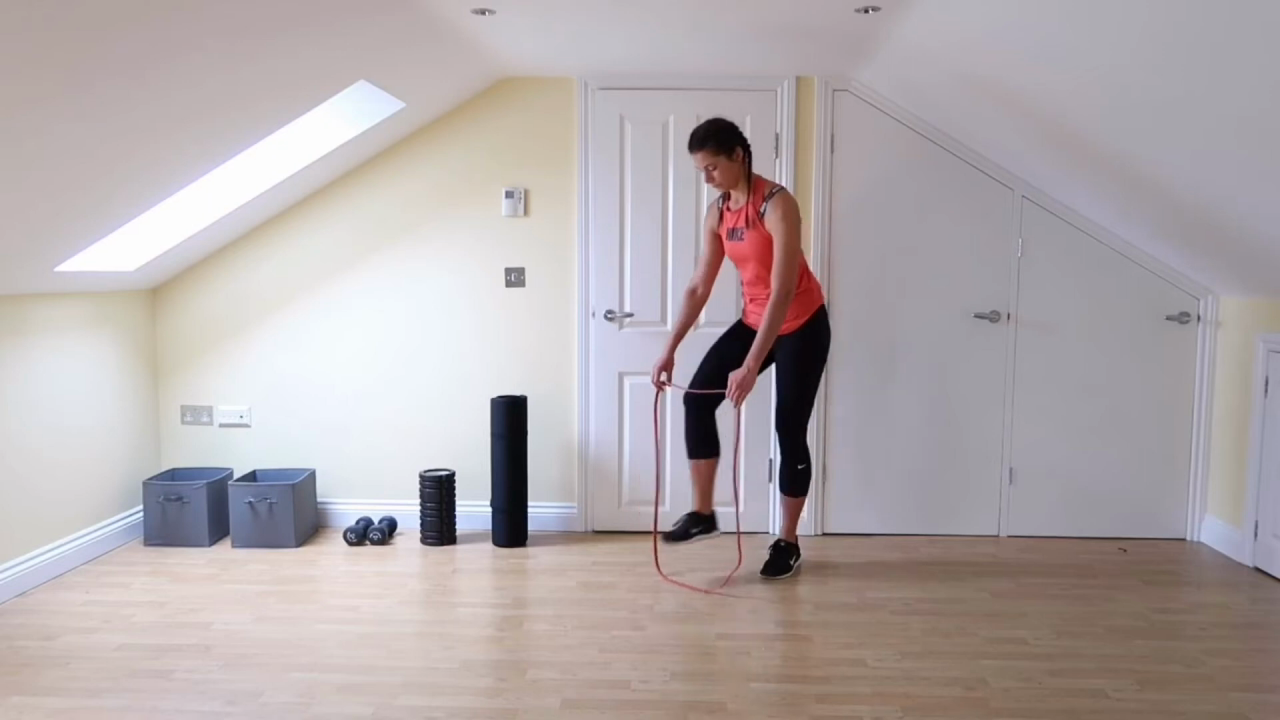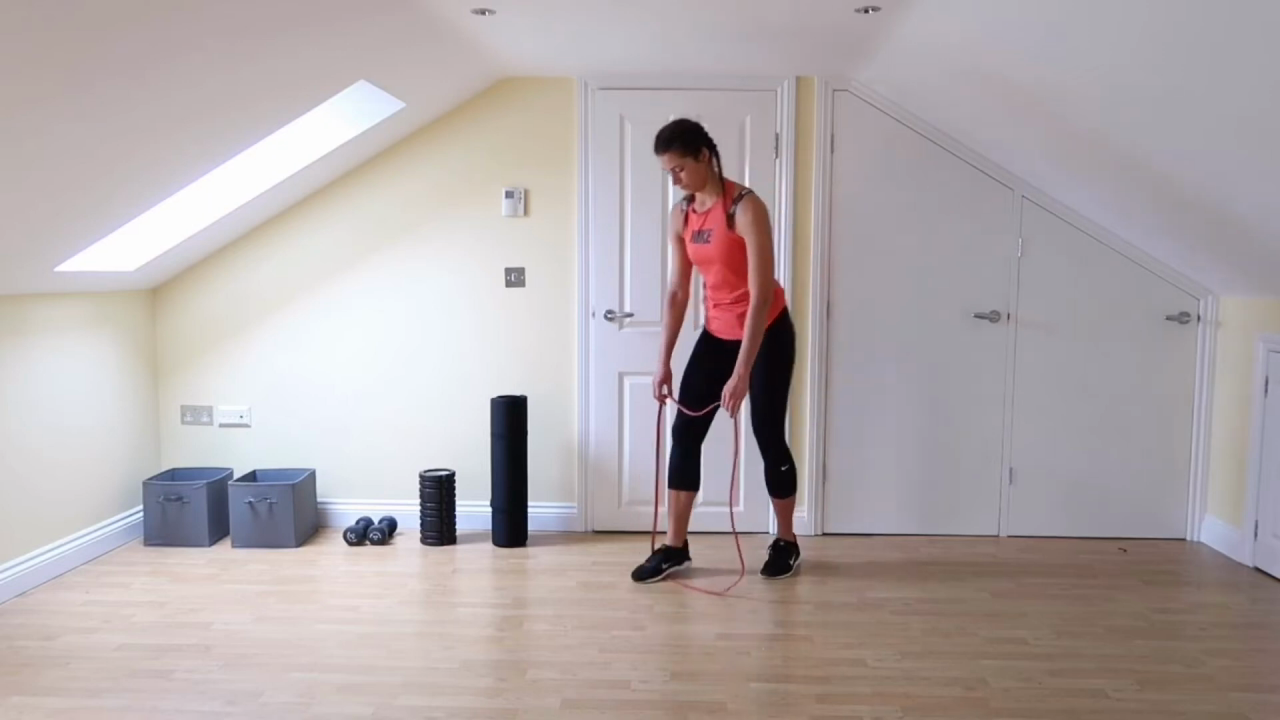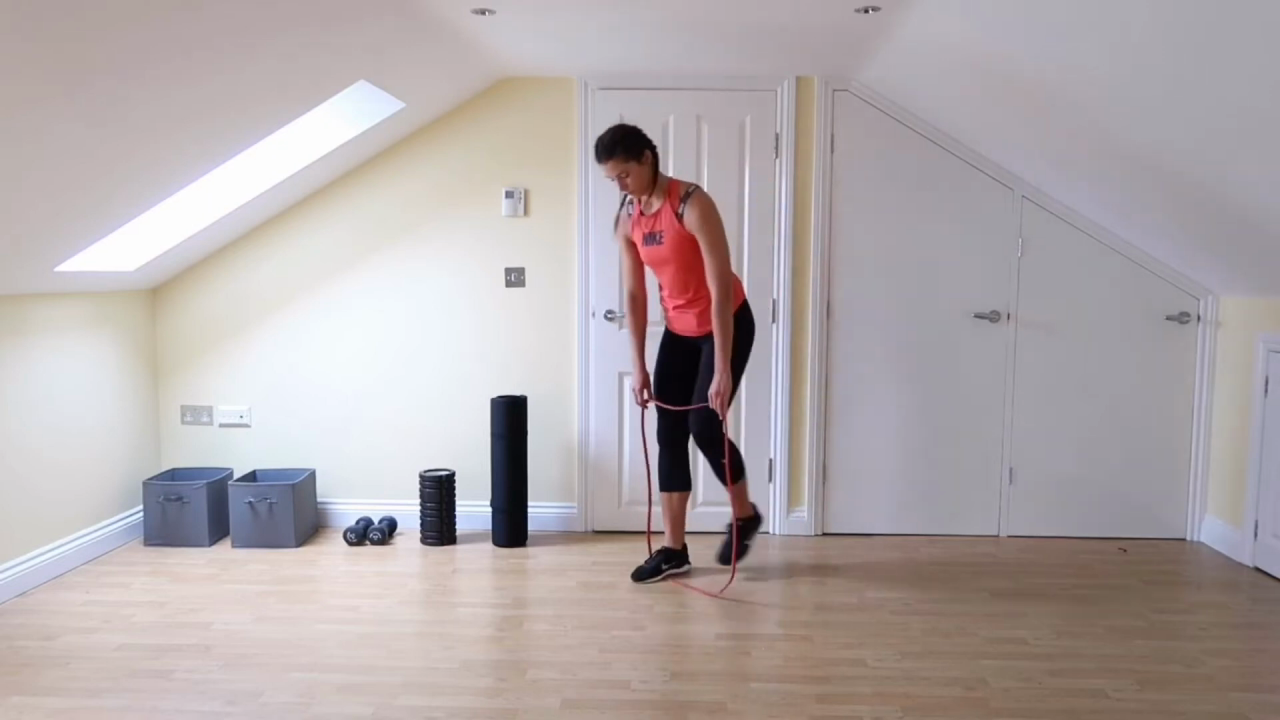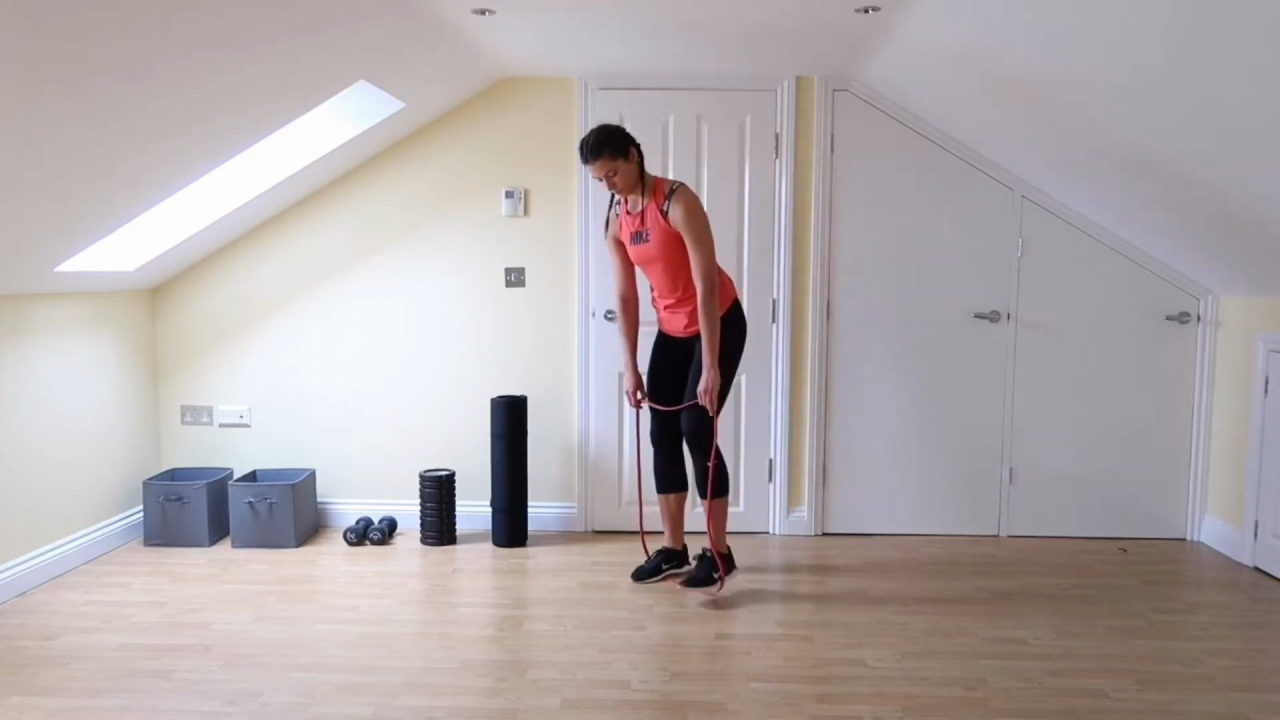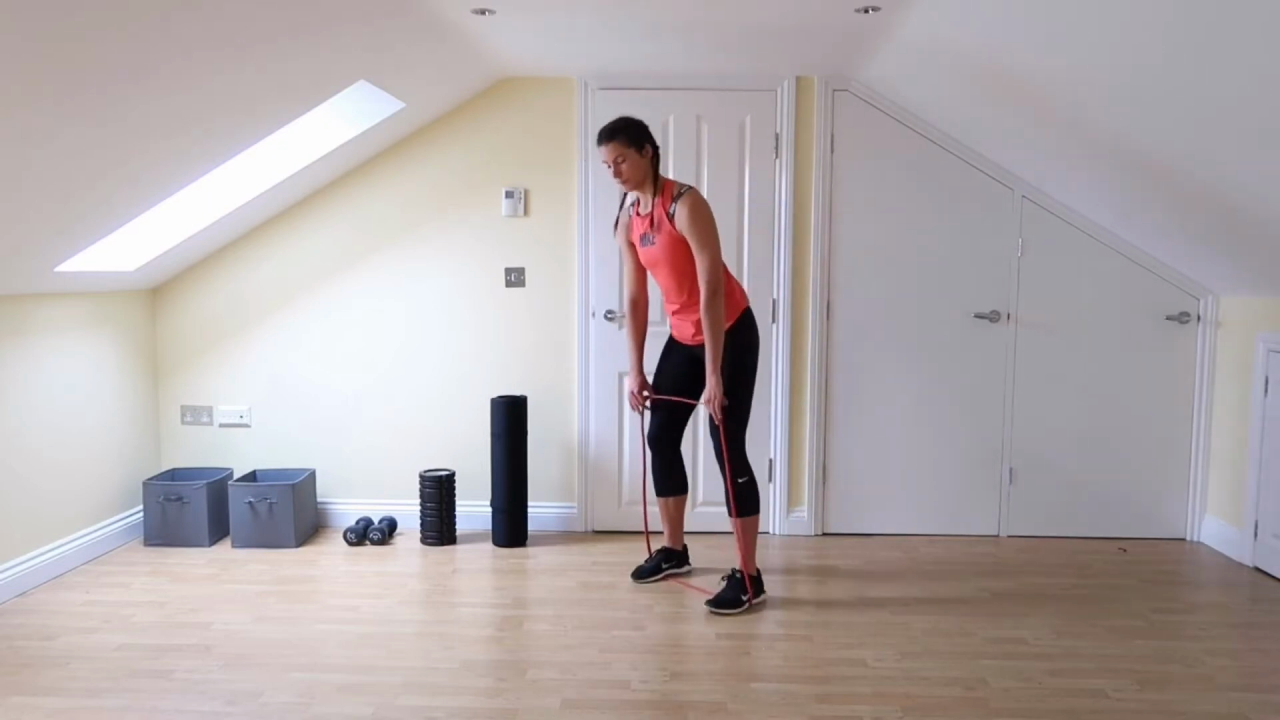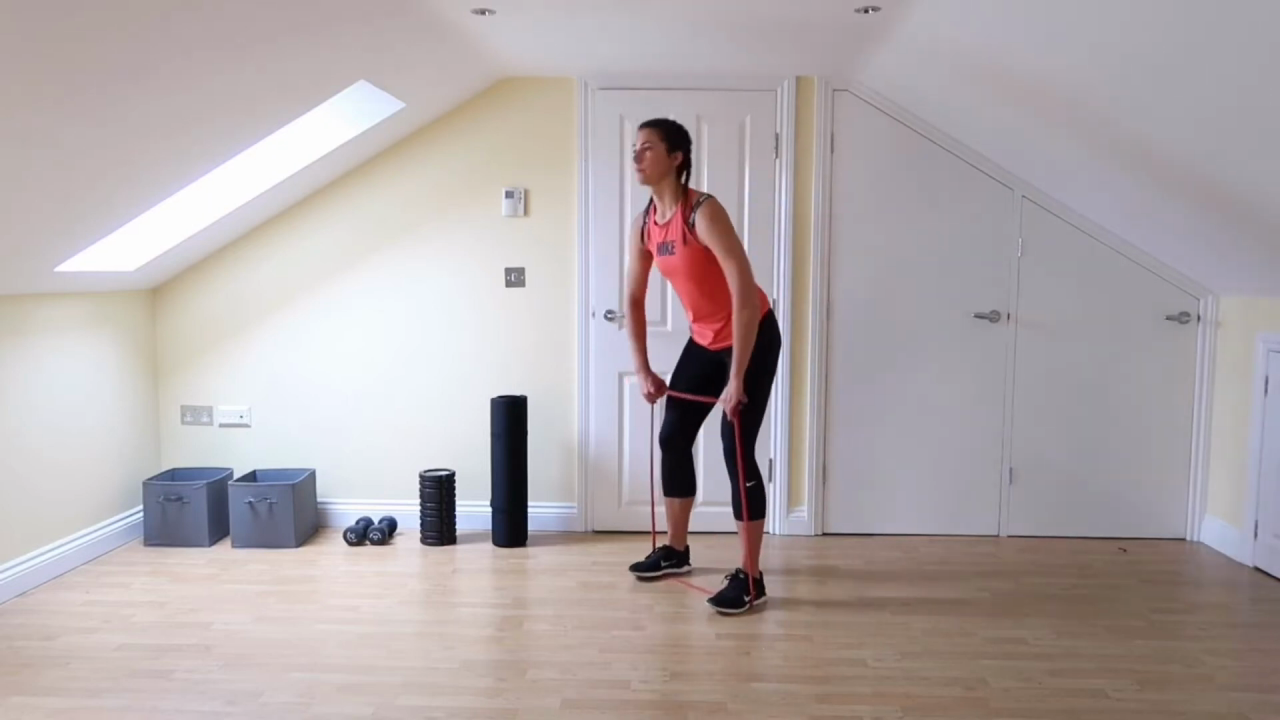
dt=0.3s
person 1, frame 1
left shoulder: (777, 204)
right shoulder: (717, 212)
left elbow: (782, 292)
right elbow: (699, 286)
left wrist: (750, 367)
right wrist: (670, 349)
left hip: (802, 326)
right hip: (754, 321)
left knee: (789, 430)
right knee: (698, 398)
left ankle: (787, 542)
right ankle: (702, 512)
person 1, frame 2
left shoulder: (746, 208)
right shoulder: (681, 215)
left elbow: (761, 296)
right elbow: (677, 293)
left wrist: (742, 374)
right wrist: (664, 362)
left hip: (767, 332)
right hip: (716, 332)
left knee: (768, 435)
right knee: (685, 431)
left ankle: (786, 541)
right ankle: (675, 546)
person 1, frame 3
left shoulder: (693, 204)
right shoulder: (627, 219)
left elbow: (721, 290)
right elbow: (635, 295)
left wrist: (724, 370)
right wrist: (638, 366)
left hip: (726, 323)
right hip: (678, 329)
left knee: (704, 425)
right knee: (669, 433)
left ankle: (744, 513)
right ankle: (673, 549)
person 1, frame 4
left shoulder: (678, 200)
right shoulder: (615, 219)
left elbow: (706, 285)
right elbow: (626, 297)
left wrist: (711, 366)
right wrist: (631, 367)
left hip: (718, 322)
right hip: (671, 330)
left knee: (696, 429)
right knee: (662, 434)
left ankle: (719, 552)
right ankle: (673, 548)
person 1, frame 5
left shoulder: (686, 205)
right shoulder: (627, 218)
left elbow: (712, 291)
right elbow: (636, 298)
left wrist: (715, 375)
right wrist: (635, 370)
left hip: (730, 332)
right hip: (683, 336)
left knee: (727, 446)
right knee: (661, 437)
left ankle: (748, 576)
right ankle: (673, 550)
person 1, frame 6
left shoulder: (705, 212)
right shoulder: (644, 224)
left elbow: (744, 295)
right elbow: (634, 299)
left wrist: (737, 378)
right wrist: (642, 369)
left hip: (751, 337)
right hip: (703, 341)
left knee: (736, 450)
right knee: (672, 437)
left ankle: (750, 576)
right ankle: (675, 549)
